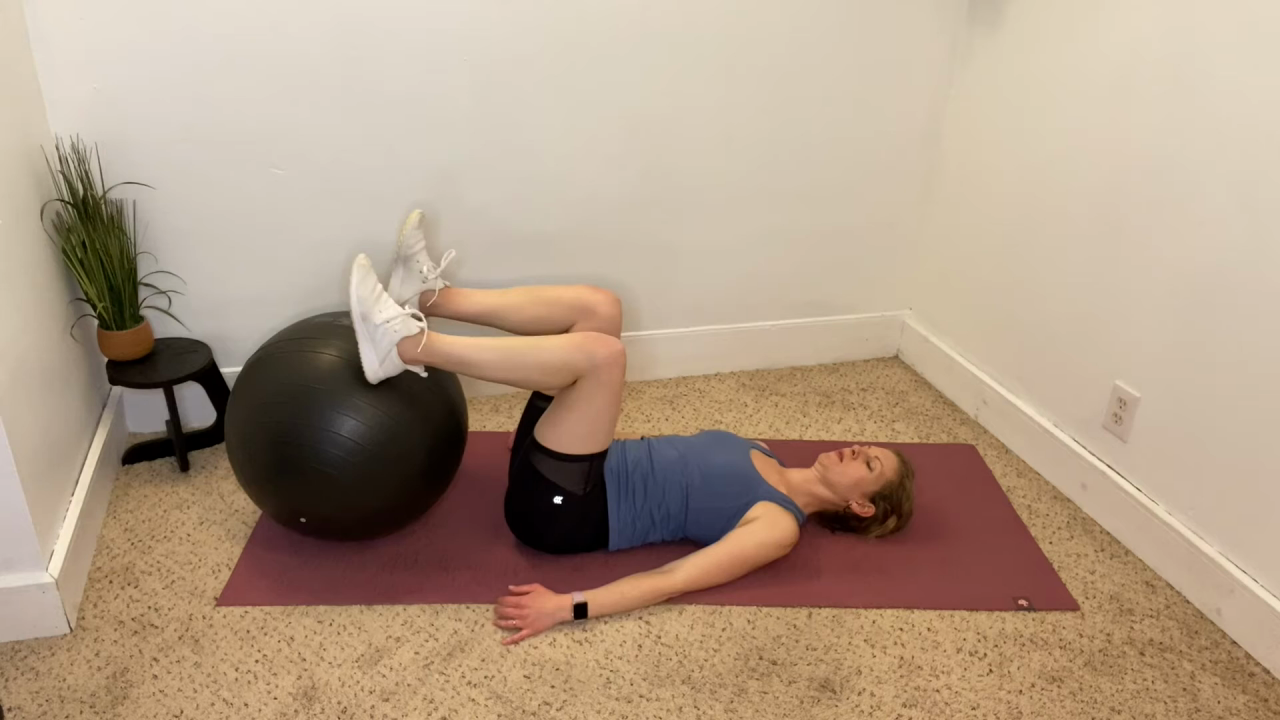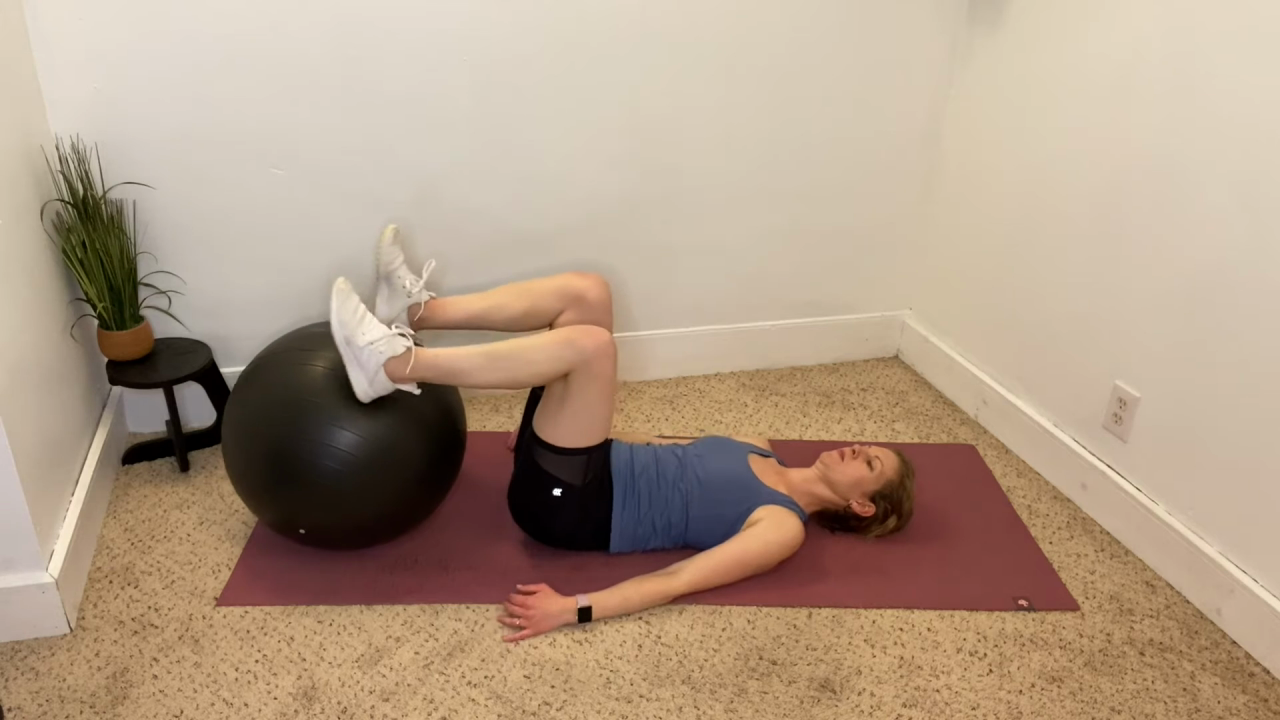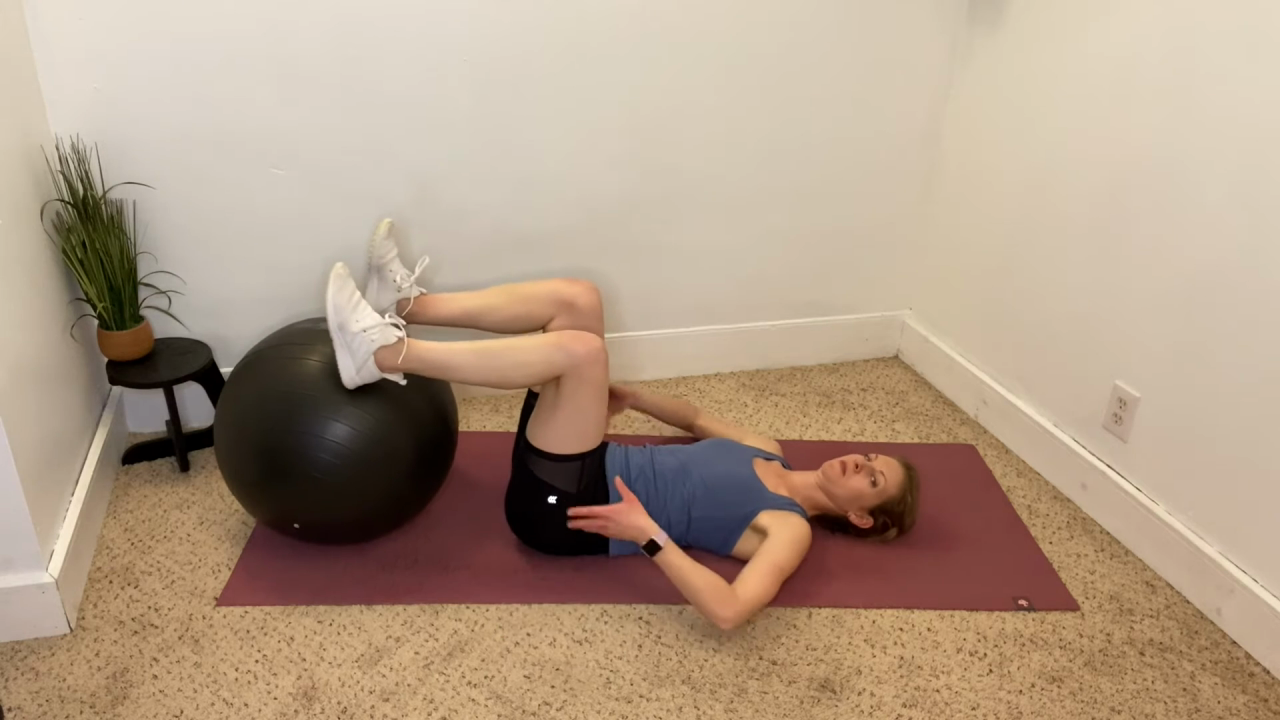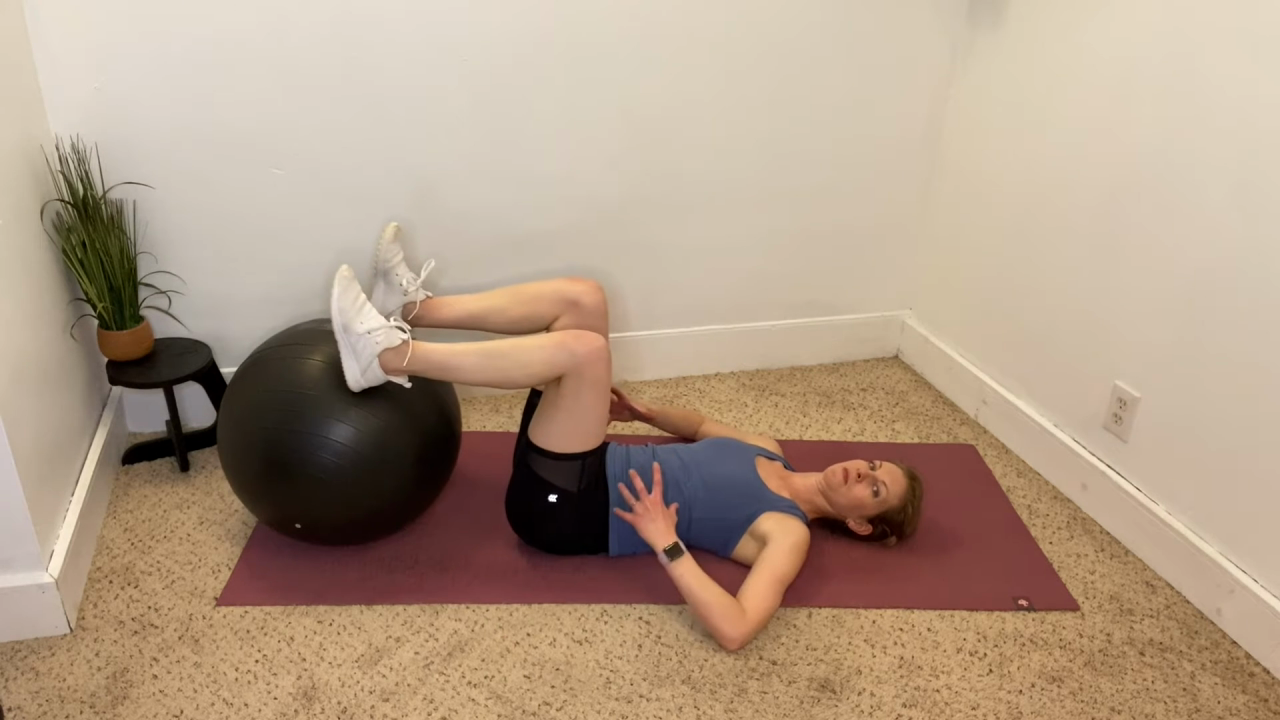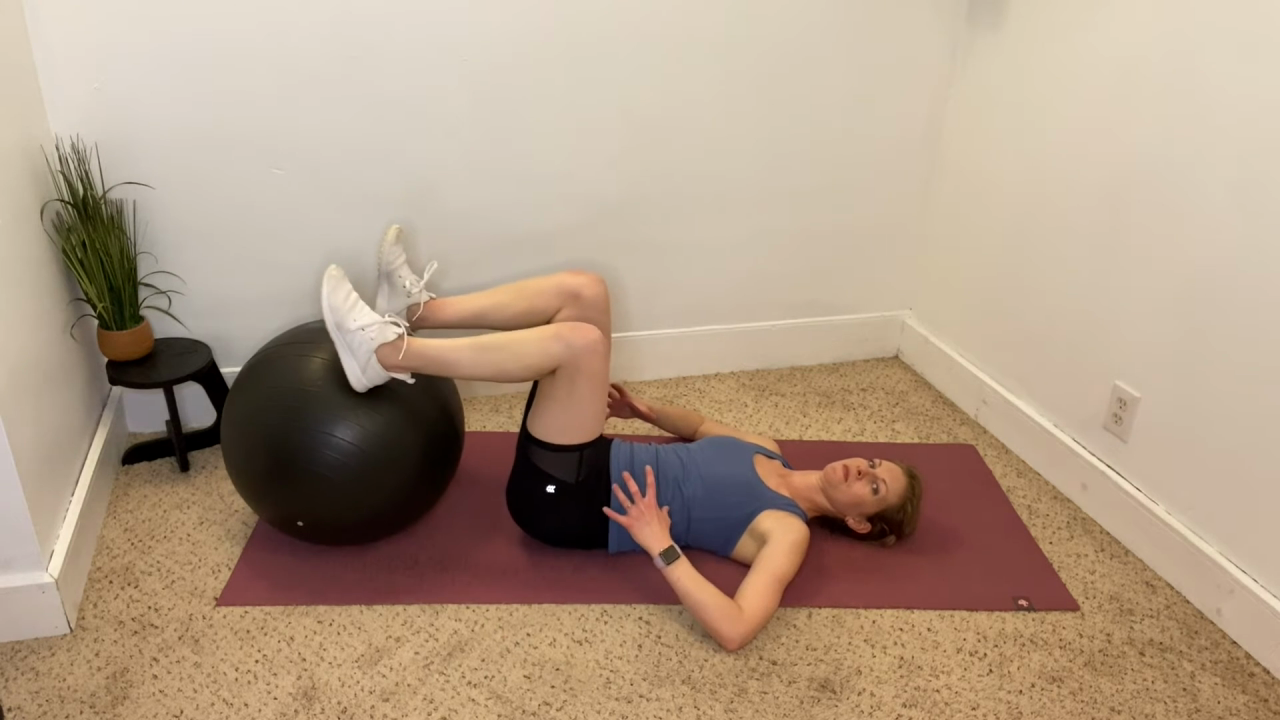
dt=0.5s
person 1, frame 1
left shoulder: (780, 525)
right shoulder: (759, 453)
left elbow: (675, 580)
left wrist: (568, 606)
right wrist: (565, 424)
left hip: (562, 509)
right hip: (585, 471)
left knee: (601, 350)
right knee: (599, 308)
left ankle: (406, 346)
right ankle: (427, 297)
person 1, frame 2
left shoulder: (784, 527)
right shoulder: (759, 453)
left elbow: (680, 580)
left wrist: (574, 609)
right wrist: (556, 428)
left hip: (568, 505)
right hip: (594, 469)
left knee: (589, 344)
right knee: (585, 292)
left ankle: (394, 364)
right ankle: (416, 310)
person 1, frame 3
left shoulder: (790, 530)
right shoulder: (766, 450)
left elbow: (728, 609)
right elbow: (697, 418)
left wrist: (649, 535)
right wrist: (627, 396)
left hip: (566, 508)
right hip: (599, 471)
left knee: (580, 348)
right knee: (577, 299)
left ankle: (385, 354)
right ankle: (405, 304)
person 1, frame 4
left shoulder: (789, 533)
right shoulder: (768, 451)
left elbow: (734, 629)
right elbow: (701, 426)
left wrist: (666, 543)
right wrist: (641, 411)
left hip: (568, 509)
right hip: (592, 467)
left knee: (584, 350)
right knee: (581, 298)
left ankle: (389, 356)
right ankle: (413, 306)
person 1, frame 5
left shoulder: (789, 532)
right shoulder: (767, 451)
left elbow: (734, 629)
right elbow: (701, 427)
left wrist: (661, 546)
right wrist: (644, 410)
left hip: (569, 503)
right hip: (594, 461)
left knee: (581, 340)
right knee: (584, 290)
left ankle: (387, 353)
right ankle: (417, 309)
